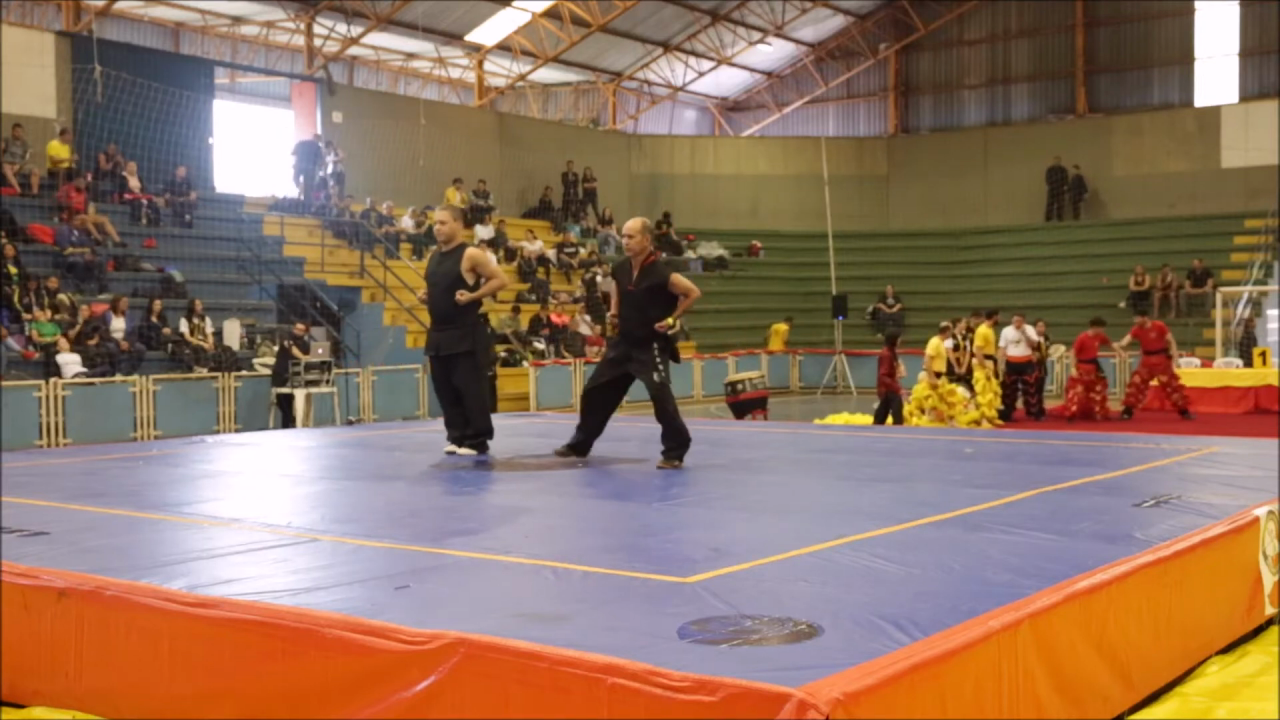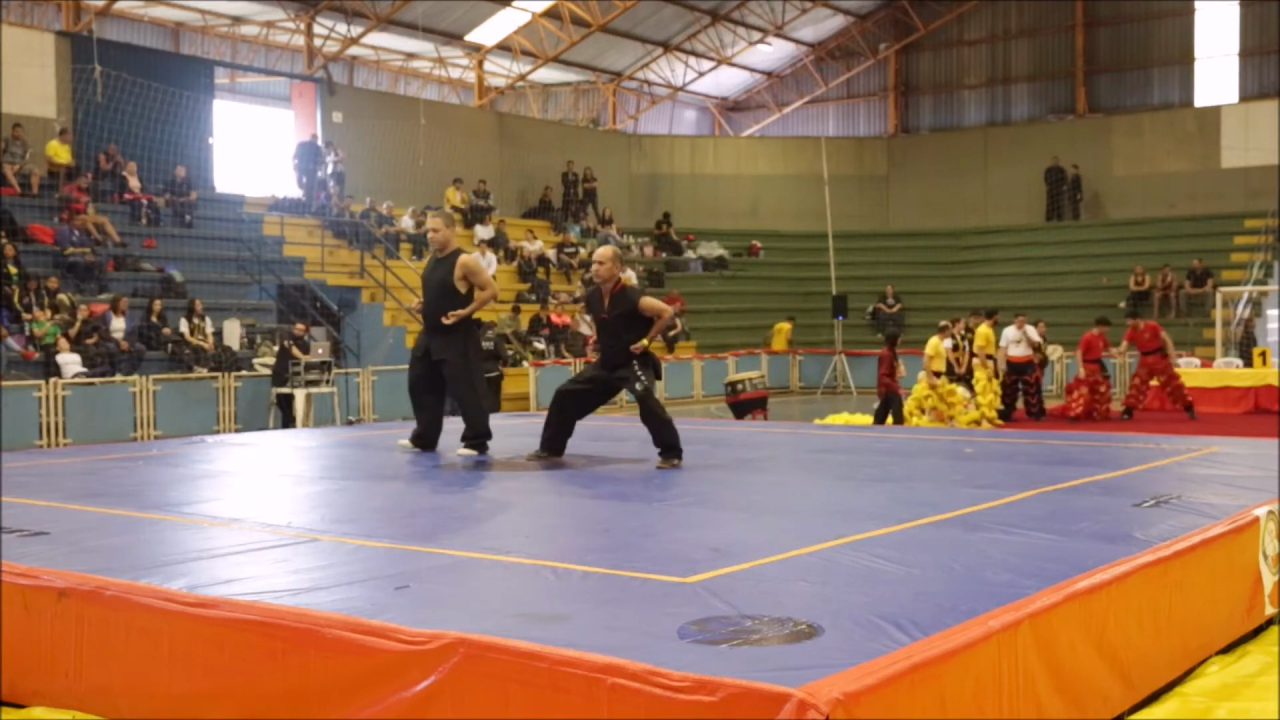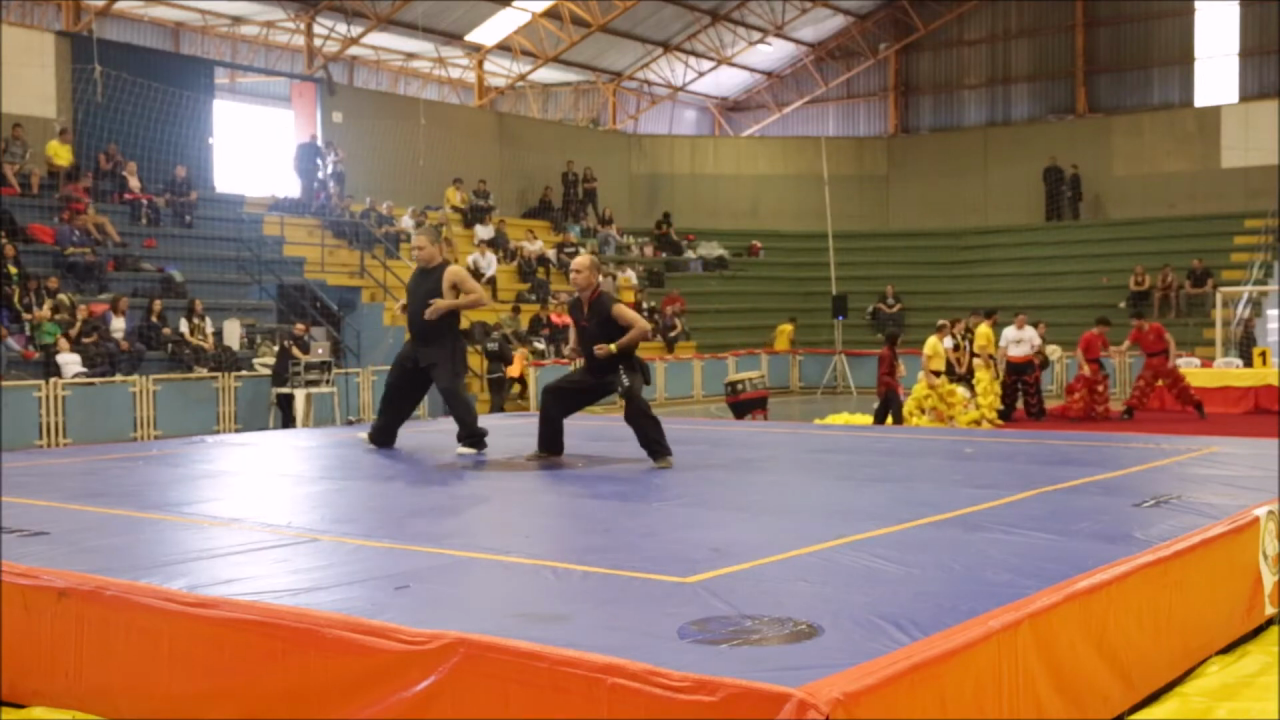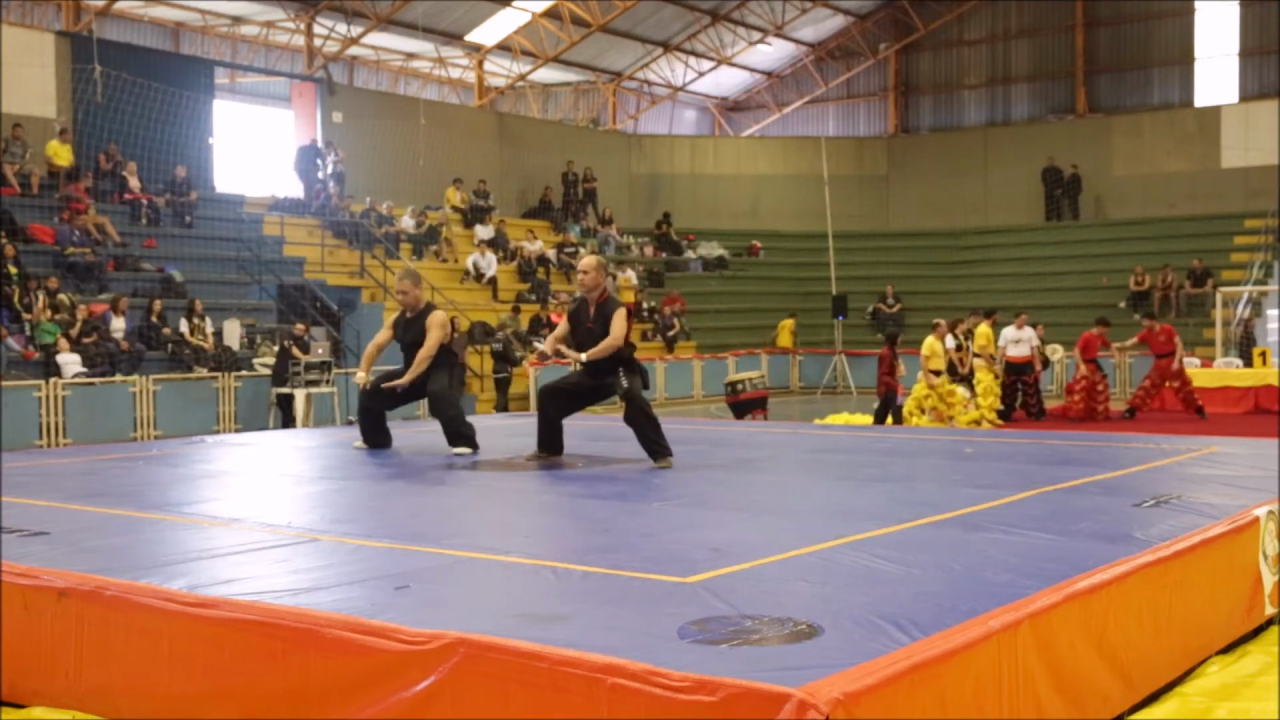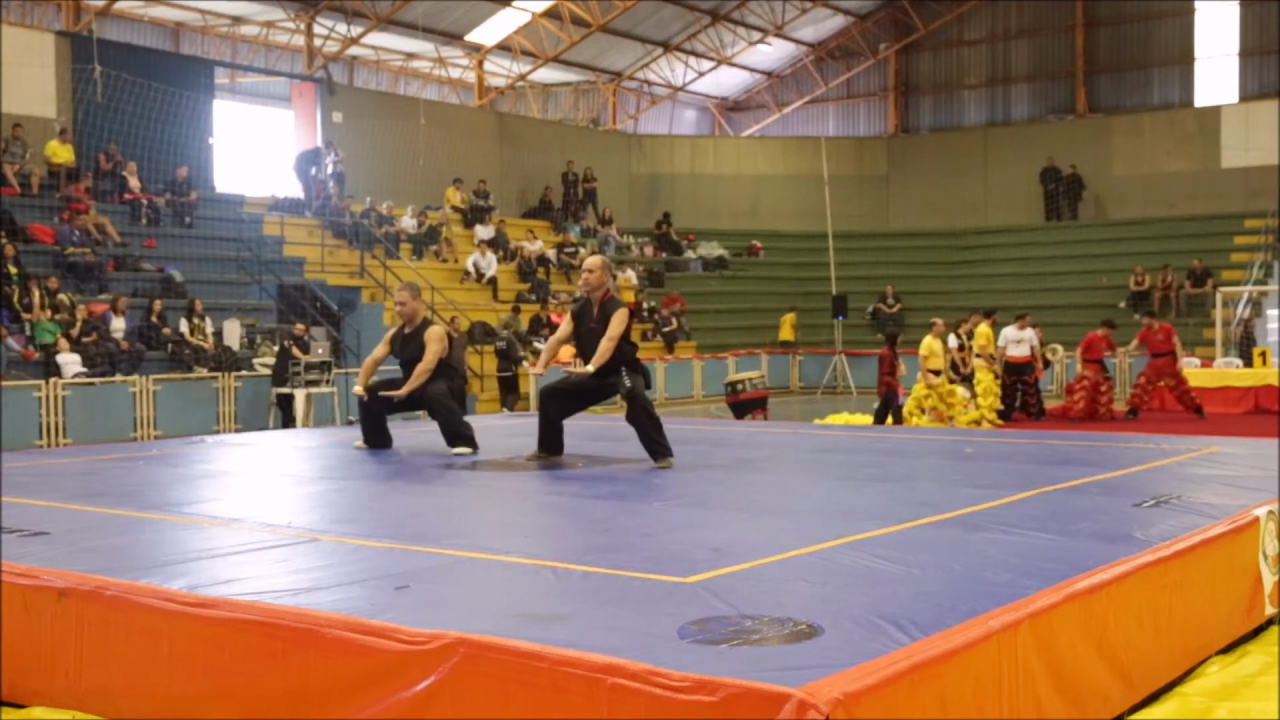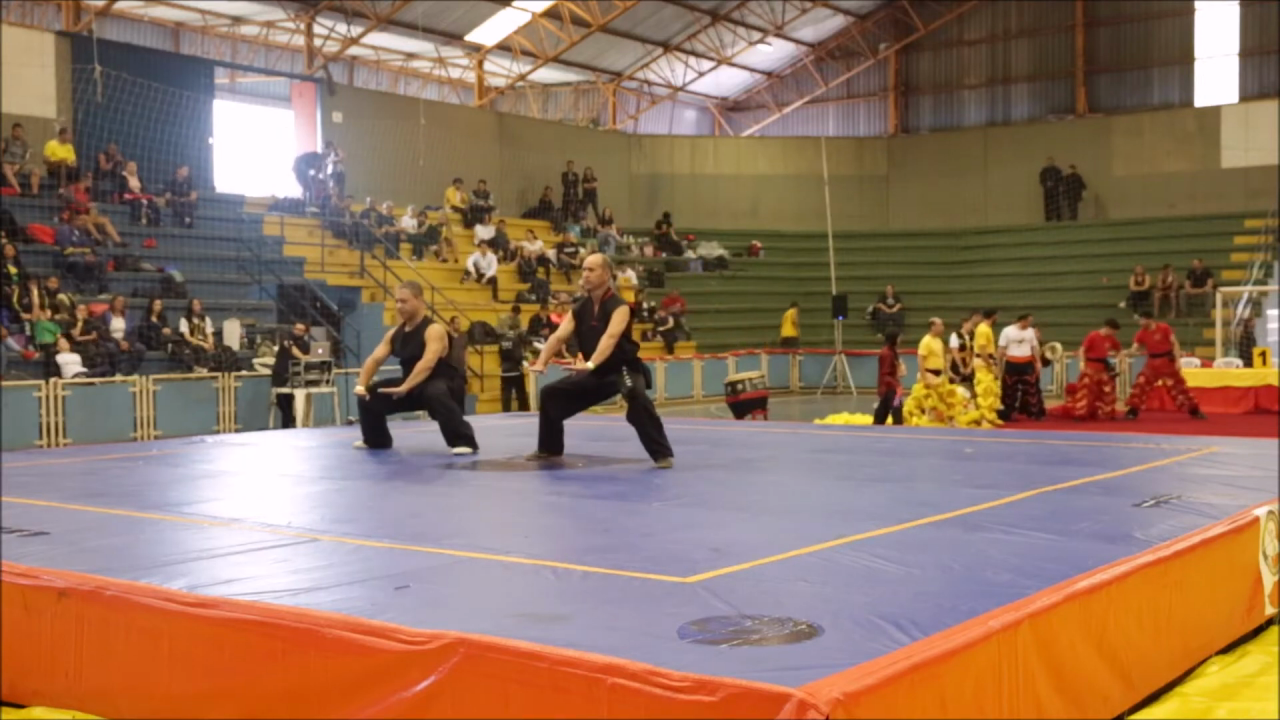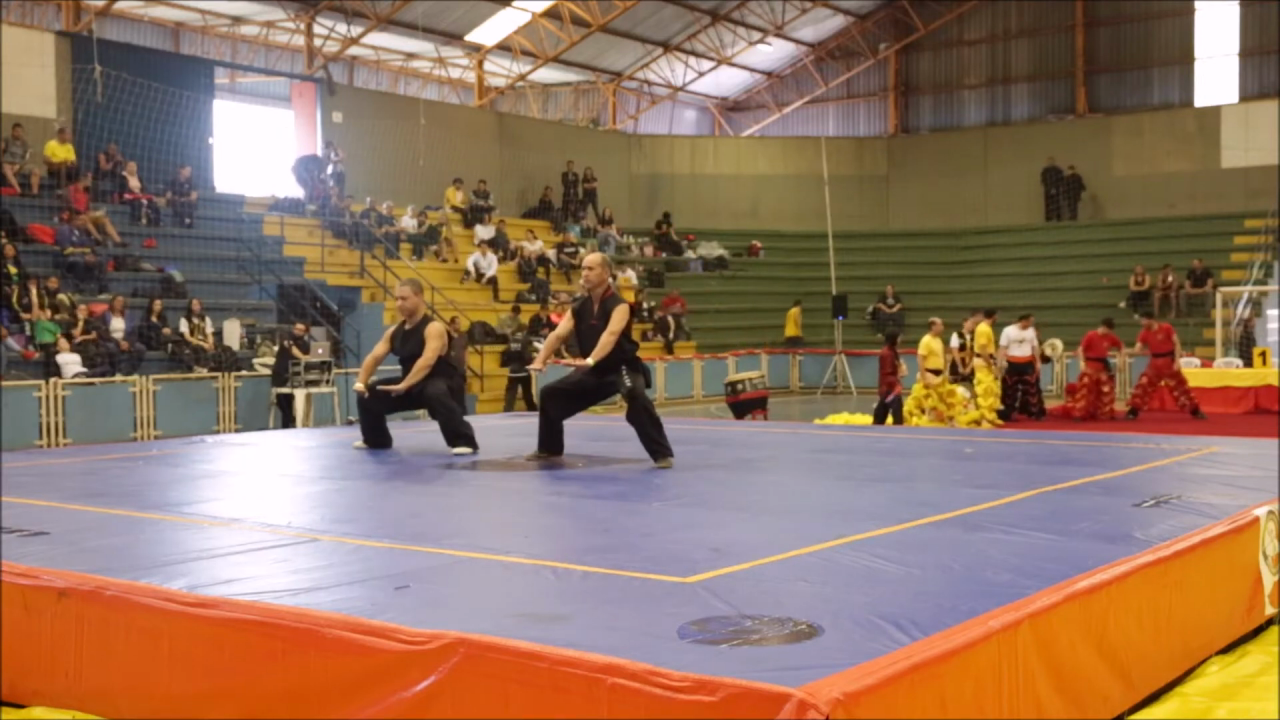
dt=0.2s
person 1, frame 1
left shoulder: (662, 274)
right shoulder: (620, 269)
left elbow: (693, 293)
left wrist: (671, 320)
right wrist: (615, 310)
left hip: (652, 346)
right hip: (624, 344)
left knee: (660, 394)
right knee: (594, 390)
left ankle: (675, 452)
right ankle: (579, 445)
person 1, frame 2
left shoulder: (632, 298)
right shoulder: (592, 296)
left elbow: (667, 312)
left wrist: (646, 341)
right wrist: (598, 336)
left hip: (633, 363)
right hip: (606, 363)
left knee: (646, 400)
right knee: (566, 395)
left ankle: (671, 453)
right ankle: (551, 447)
person 1, frame 3
left shoulder: (609, 306)
right shoulder: (574, 306)
left elbow: (643, 327)
left wrist: (614, 347)
right wrist: (573, 345)
left hip: (621, 367)
right hip: (592, 369)
left knee: (632, 399)
right knee: (552, 393)
left ankle: (661, 453)
right ankle: (549, 447)
person 1, frame 4
left shoulder: (615, 308)
right shoulder: (576, 310)
left elbow: (616, 340)
right elbow: (556, 336)
left wrist: (583, 356)
right wrist: (548, 349)
left hip: (620, 370)
right hip: (591, 373)
left knee: (633, 399)
right knee: (548, 394)
left ankle: (661, 453)
right ankle: (549, 448)
person 1, frame 5
left shoulder: (618, 309)
right shoulder: (578, 311)
left elbow: (609, 341)
right elbow: (557, 338)
left wrist: (589, 368)
right wrist: (541, 364)
left hip: (622, 370)
right hip: (592, 375)
left knee: (636, 398)
right knee: (549, 394)
left ankle: (662, 454)
right ankle: (549, 448)
person 1, frame 6
left shoulder: (619, 307)
right shoulder: (579, 309)
left elbow: (610, 338)
right elbow: (558, 336)
left wrist: (590, 364)
right wrist: (541, 362)
left hip: (623, 369)
right hip: (593, 374)
left knee: (637, 398)
right knee: (550, 394)
left ankle: (662, 454)
right ankle: (550, 448)
person 1, frame 7
left shoulder: (619, 306)
right shoulder: (579, 308)
left elbow: (610, 335)
right elbow: (558, 334)
left wrist: (590, 360)
right wrist: (540, 360)
left hip: (622, 368)
right hip: (593, 372)
left knee: (637, 398)
right knee: (550, 394)
left ankle: (662, 454)
right ankle: (549, 448)
person 2, frame 1
left shoulder: (471, 255)
right shoulder: (434, 257)
left elbow: (500, 279)
left wrist: (473, 296)
right wrist: (425, 296)
left hip: (465, 334)
right hip: (438, 334)
left knee: (472, 388)
right knee: (445, 390)
left ankle: (477, 441)
right ankle: (457, 437)
person 2, frame 2
left shoulder: (464, 261)
right shoulder: (432, 261)
left elbow: (491, 290)
left wrist: (466, 312)
right wrist: (422, 305)
left hip: (458, 339)
right hip: (430, 337)
left knee: (467, 390)
right knee: (420, 386)
left ankle: (477, 441)
right ankle: (424, 438)
person 2, frame 3
left shoulder: (452, 272)
right shoulder: (417, 272)
left elbow: (481, 297)
left wrist: (449, 305)
right wrist: (405, 305)
left hip: (444, 346)
right hip: (416, 346)
left knee: (450, 388)
right knee: (395, 389)
left ankle: (473, 439)
right ankle: (380, 435)
person 2, frame 4
left shoulder: (436, 318)
right shoulder: (396, 319)
left elbow: (428, 352)
right elbow: (375, 346)
left wrist: (406, 380)
right wrist: (363, 372)
left hip: (441, 371)
right hip: (411, 372)
left knee: (438, 392)
right knee: (369, 392)
left ankle: (465, 441)
right ankle: (375, 439)
person 2, frame 5
left shoulder: (434, 332)
right shoulder: (394, 335)
left elbow: (428, 365)
right elbow: (373, 360)
left wrist: (405, 391)
right wrist: (360, 385)
left hip: (441, 384)
right hip: (411, 386)
left knee: (436, 394)
right knee: (369, 395)
left ankle: (464, 442)
right ankle: (376, 439)
person 2, frame 6
left shoulder: (434, 330)
right shoulder: (394, 334)
left elbow: (428, 363)
right elbow: (374, 359)
left wrist: (404, 388)
right wrist: (361, 385)
left hip: (441, 384)
right hip: (411, 387)
left knee: (436, 394)
right knee: (369, 396)
left ankle: (464, 441)
right ankle: (376, 440)
person 2, frame 7
left shoulder: (434, 328)
right shoulder: (394, 331)
left elbow: (427, 361)
right elbow: (374, 357)
left wrist: (403, 386)
right wrist: (361, 382)
left hip: (440, 383)
right hip: (411, 386)
left knee: (436, 395)
right knee: (368, 396)
left ankle: (464, 441)
right ankle: (376, 439)
